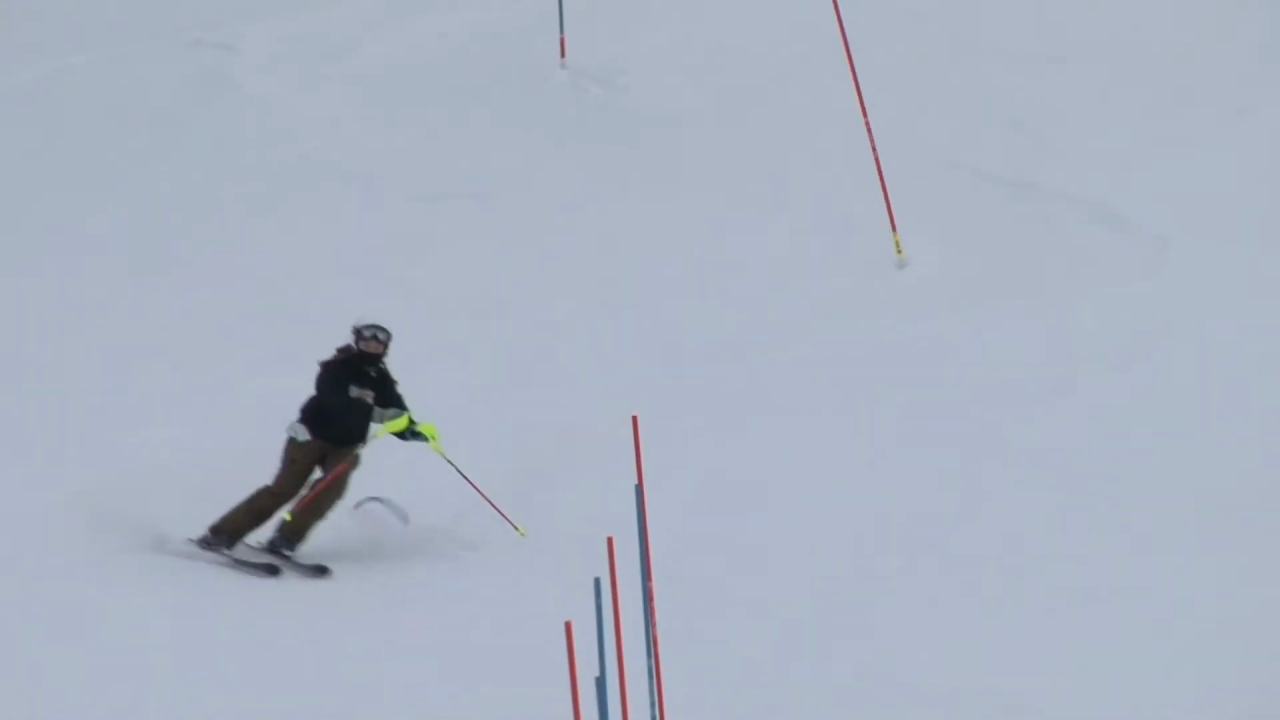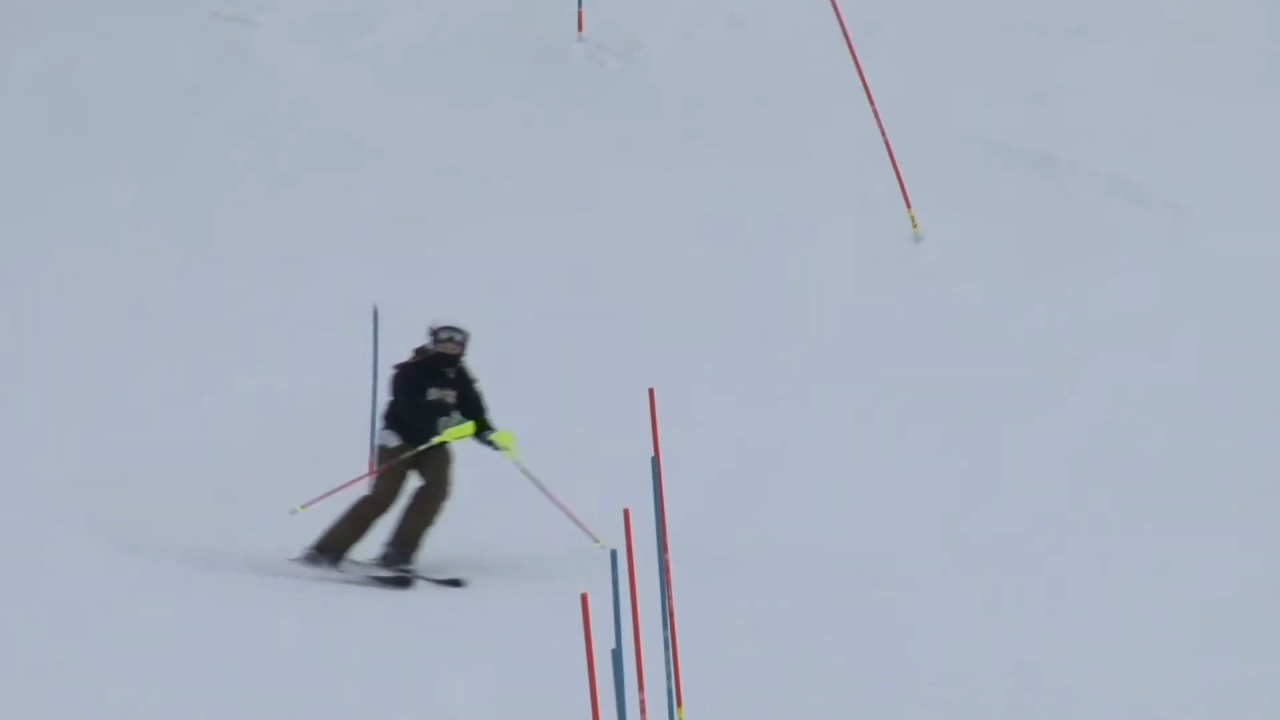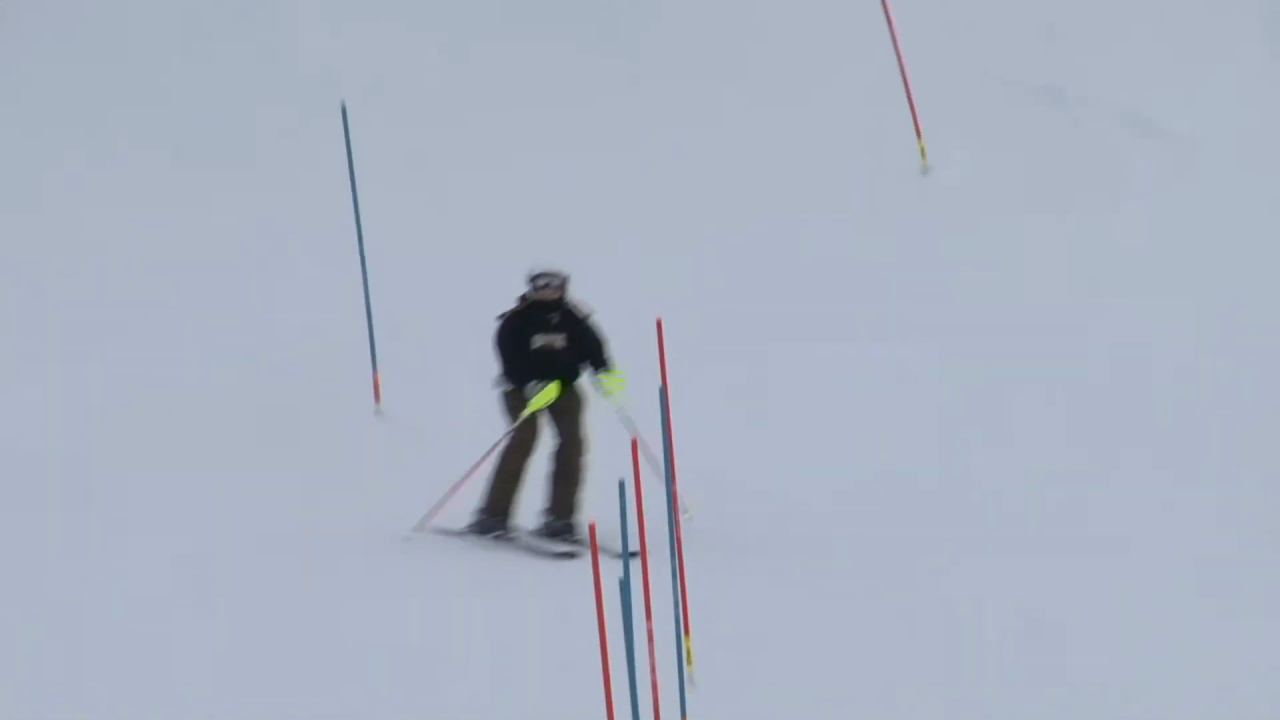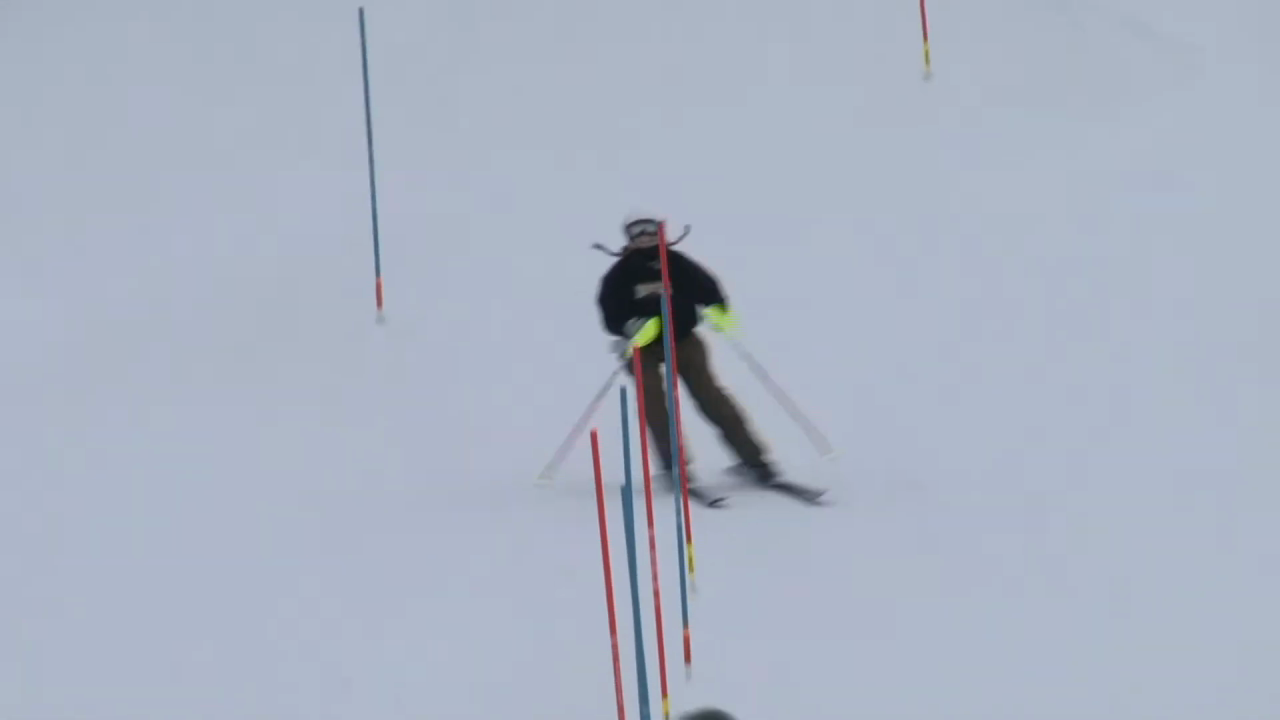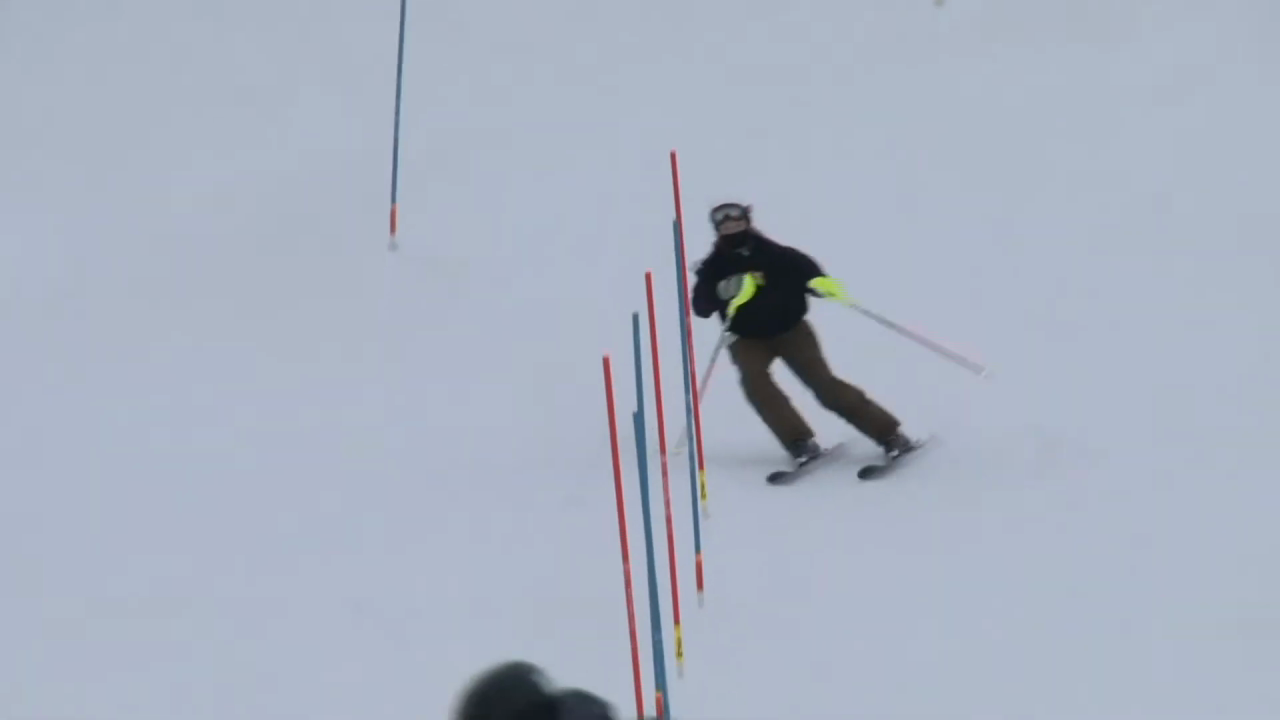
dt=0.2s
person 1, frame 1
left shoulder: (382, 382)
right shoulder: (338, 369)
left elbow: (398, 423)
right elbow: (338, 403)
left wrist: (416, 430)
right wrist: (375, 414)
left hip: (345, 446)
right hip: (311, 435)
left knee: (335, 483)
right knee: (284, 489)
left ankle: (284, 540)
right ankle: (221, 535)
person 1, frame 2
left shoulder: (461, 380)
right shoulder: (412, 373)
left elbow: (475, 416)
right elbow: (410, 410)
left wrist: (490, 435)
right wrist: (441, 423)
left hip: (434, 446)
right hip: (399, 440)
left knee: (438, 486)
right knee: (382, 497)
left ankle: (398, 553)
right ankle: (326, 551)
person 1, frame 3
left shoulder: (572, 320)
right shoulder: (516, 322)
left elbow: (594, 351)
right elbow: (511, 363)
left wrist: (605, 374)
right wrist: (532, 386)
left hip: (564, 389)
right hip: (522, 389)
left knee: (572, 439)
right knee: (523, 440)
left ankle: (560, 520)
right ankle: (492, 516)
person 1, frame 4
left shoulder: (678, 265)
right shoulder: (618, 276)
left elbow: (707, 289)
right elbow: (611, 315)
left wrist: (717, 310)
right wrist: (632, 327)
left hip: (682, 338)
right hip: (640, 345)
left knee: (707, 393)
right knee: (650, 391)
left ankle: (754, 459)
right ankle: (675, 466)
person 1, frame 5
left shoulder: (771, 252)
right shoulder: (713, 265)
left elbow: (804, 269)
right elbow: (701, 306)
left wrist: (821, 283)
right wrist: (724, 292)
left hip: (790, 329)
right hip: (749, 338)
left knee: (824, 383)
right knee: (754, 377)
left ankle: (889, 434)
right ankle: (800, 442)
